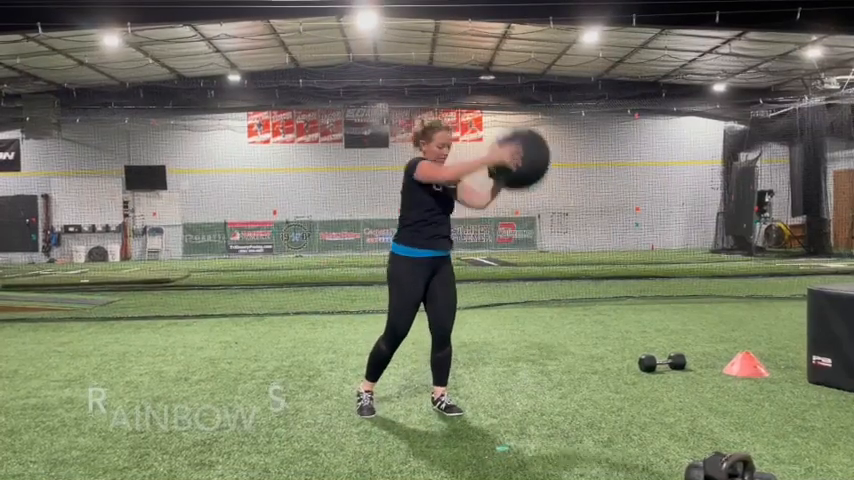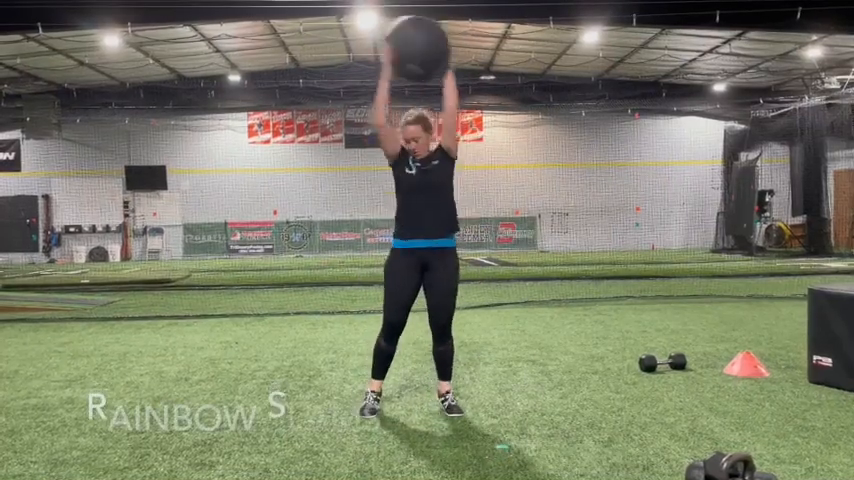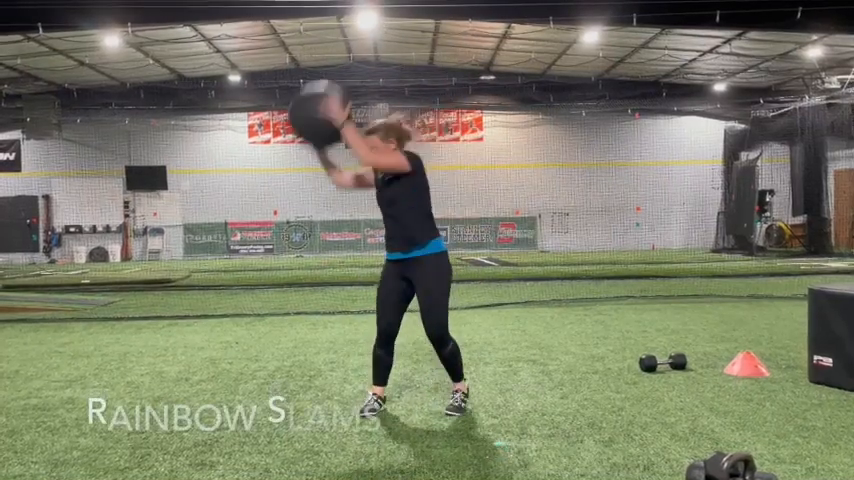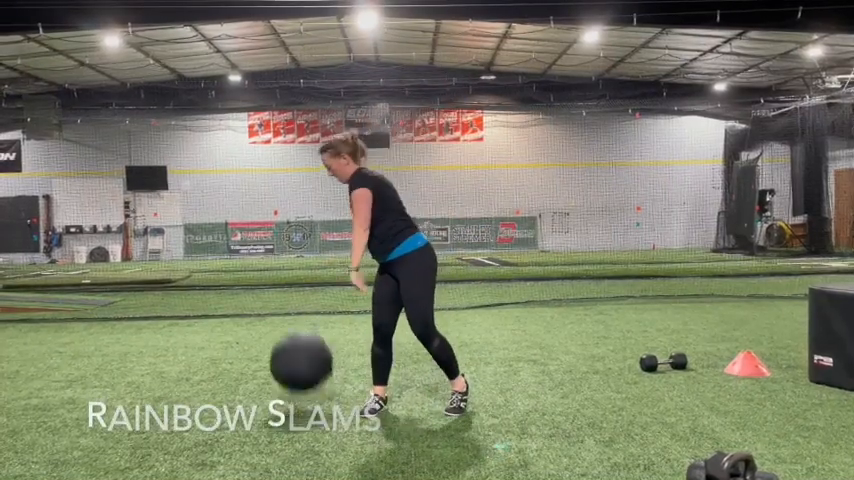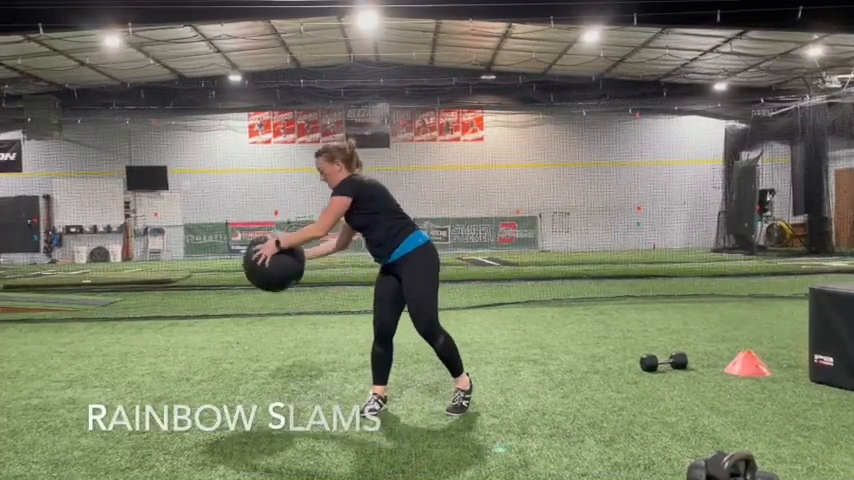
dt=0.3s
person 1, frame 1
left shoulder: (451, 179)
right shoulder: (416, 167)
left elbow: (478, 201)
right elbow: (444, 172)
right wrist: (492, 157)
left hip: (441, 262)
right hip: (408, 261)
left knee: (443, 332)
right knee: (396, 331)
left ankle: (440, 395)
right ankle: (366, 389)
person 1, frame 2
left shoulder: (443, 158)
right shoulder: (398, 159)
left elbow: (450, 115)
right elbow: (380, 121)
left wrist: (447, 73)
right wrist: (386, 71)
left hip: (442, 254)
right hip: (405, 254)
left knee: (442, 327)
right knee: (392, 325)
left ankle: (445, 391)
right ankle: (374, 391)
person 1, frame 3
left shoulder: (411, 163)
right shoulder: (384, 174)
left elbow: (371, 160)
right elbow: (343, 179)
left wrist: (343, 122)
right wrist: (321, 151)
left hip: (429, 261)
right hip: (396, 264)
left knee: (437, 331)
right knee: (385, 332)
left ankle: (461, 389)
right ankle: (377, 394)
person 1, frame 4
left shoulder: (361, 181)
right shoulder: (368, 182)
left elbow: (362, 228)
left wrist: (354, 270)
left hip: (414, 259)
right hip: (391, 264)
left knee: (423, 329)
right knee: (381, 330)
left ankle: (459, 385)
right ankle: (379, 394)
person 1, frame 5
left shoulder: (350, 187)
right shoulder: (355, 194)
left elbow: (319, 229)
right elbow: (340, 242)
left wrist: (278, 244)
left hip: (416, 257)
right hip: (392, 265)
left knee: (427, 326)
right knee: (382, 331)
left ankle: (463, 384)
right ankle: (378, 393)
